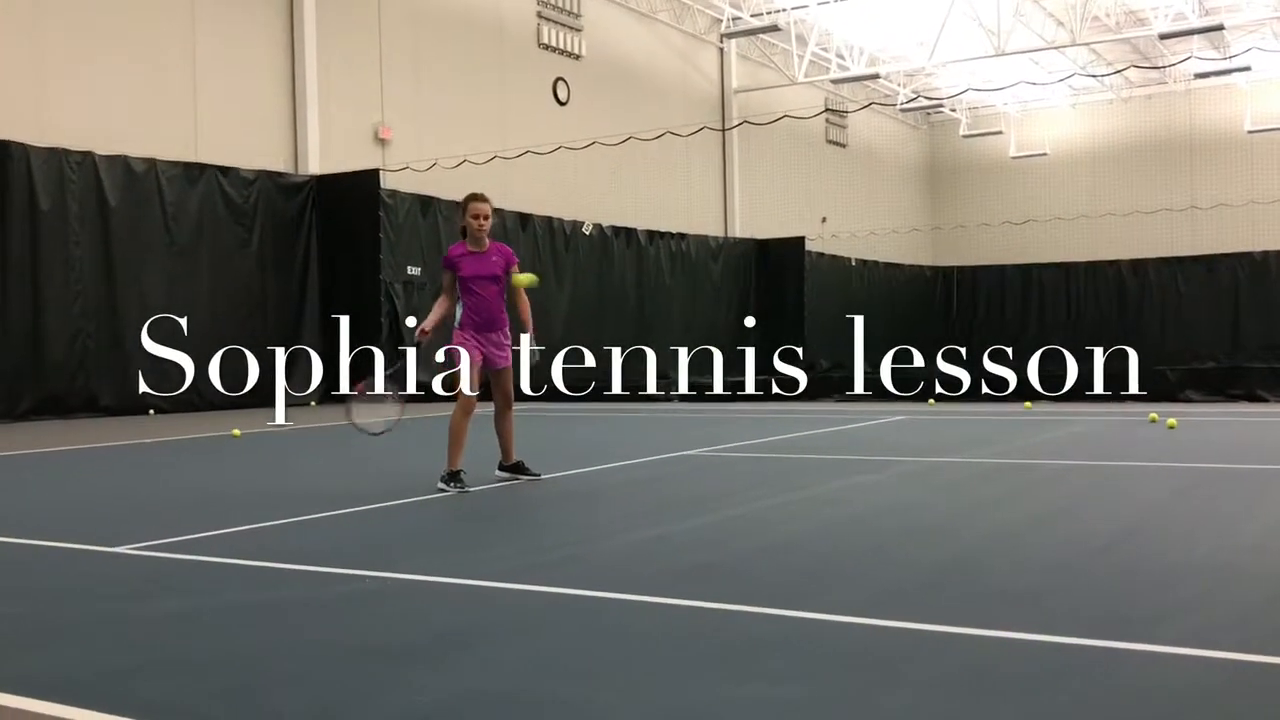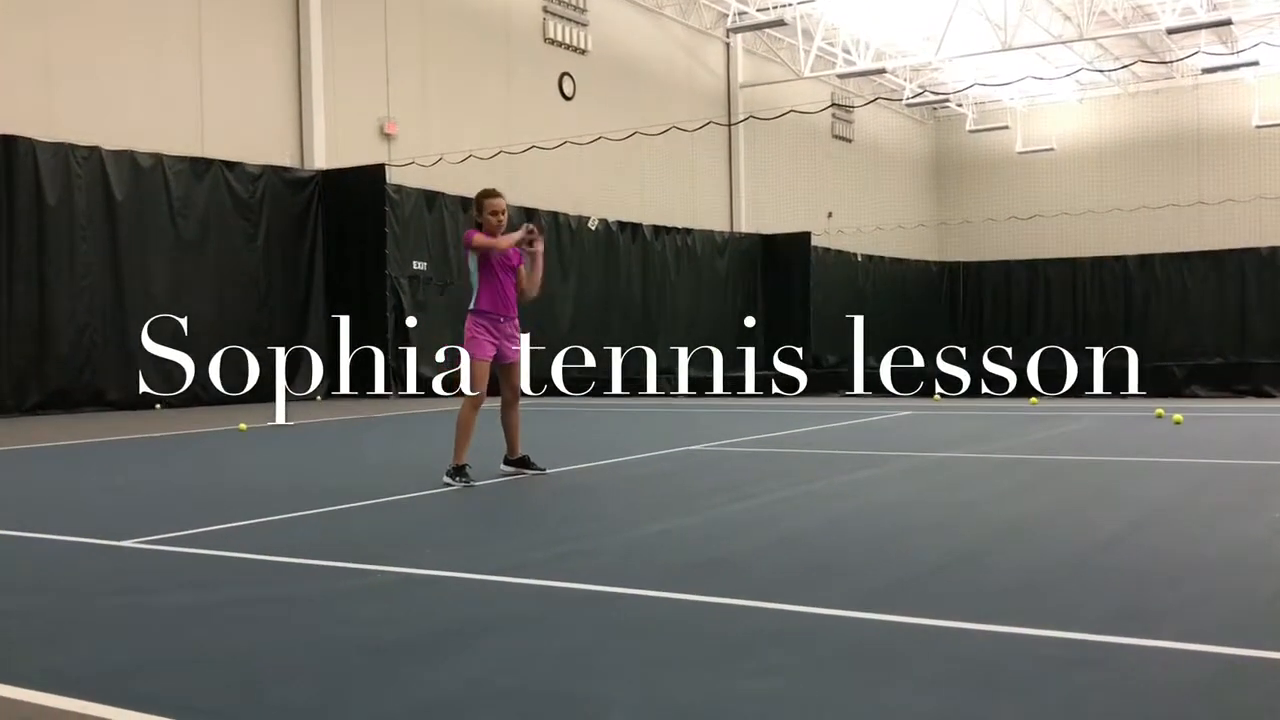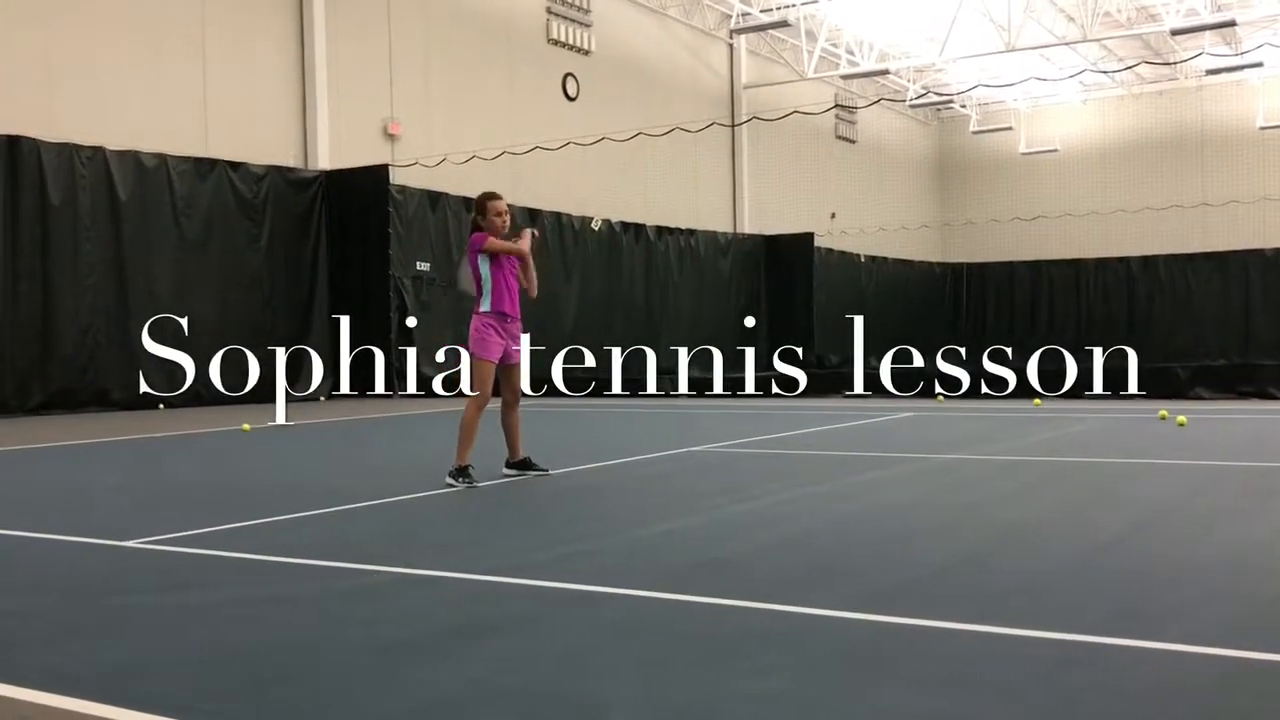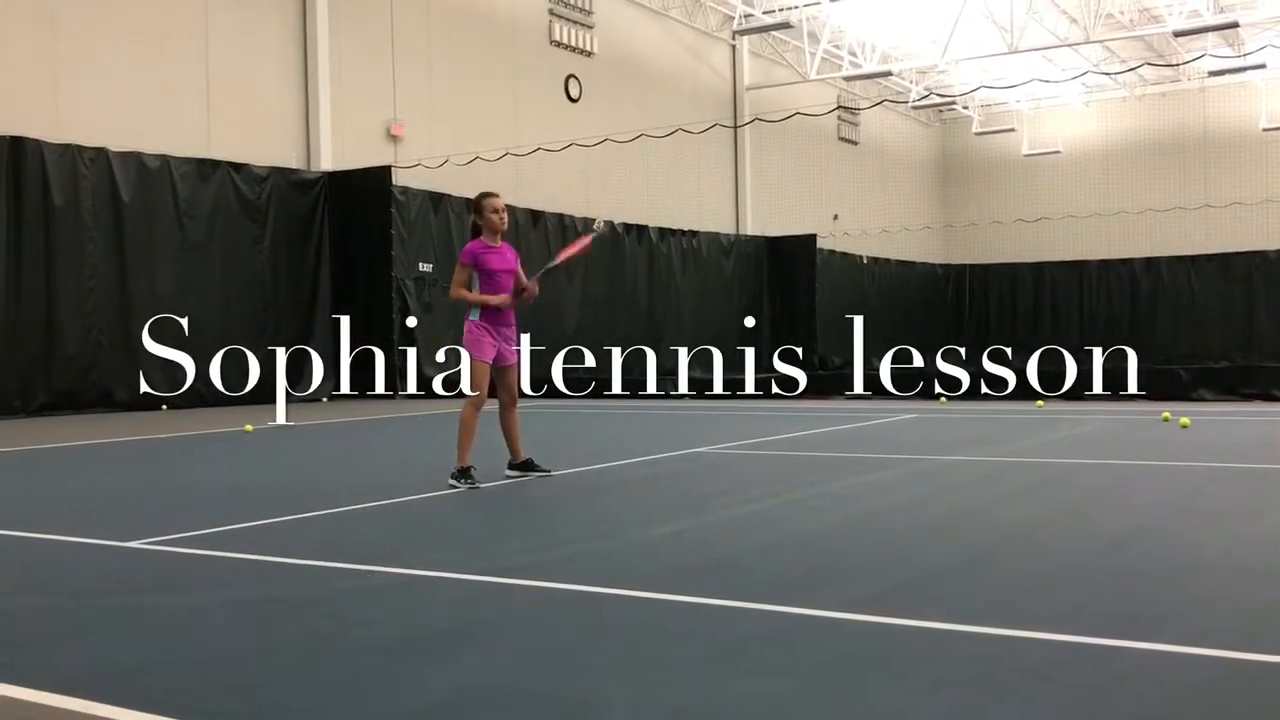
dt=0.4s
person 1, frame 1
left shoulder: (504, 253)
right shoulder: (453, 255)
left elbow: (519, 296)
right elbow: (447, 297)
left wrist: (529, 336)
right wrist: (429, 322)
left hip: (499, 335)
right hip: (468, 335)
left knee: (505, 401)
right knee: (466, 401)
left ankle: (508, 463)
right ankle: (451, 472)
person 1, frame 2
left shoulder: (516, 252)
right shoulder: (473, 237)
left elbow: (528, 294)
right elbow: (498, 246)
left wrist: (536, 252)
right wrist: (520, 234)
left hip: (509, 326)
right hip: (481, 325)
left knee: (512, 395)
right knee: (476, 396)
left ankle: (514, 457)
right ankle: (456, 466)
person 1, frame 3
left shoulder: (509, 254)
right shoulder: (479, 240)
left elbow: (531, 291)
right elbow: (520, 246)
left wrist: (526, 254)
right wrist: (526, 237)
left hip: (512, 327)
right hip: (488, 325)
left knee: (512, 397)
right knee: (481, 397)
left ankle: (515, 459)
right ankle: (459, 467)
person 1, frame 4
left shoulder: (510, 251)
right shoulder: (472, 250)
left elbow: (523, 291)
right elbow: (455, 291)
left wrist: (530, 290)
right wrist: (490, 299)
left hip: (507, 331)
right hip: (481, 329)
left knee: (510, 399)
right knee: (477, 397)
left ankle: (518, 460)
right ankle: (461, 468)
